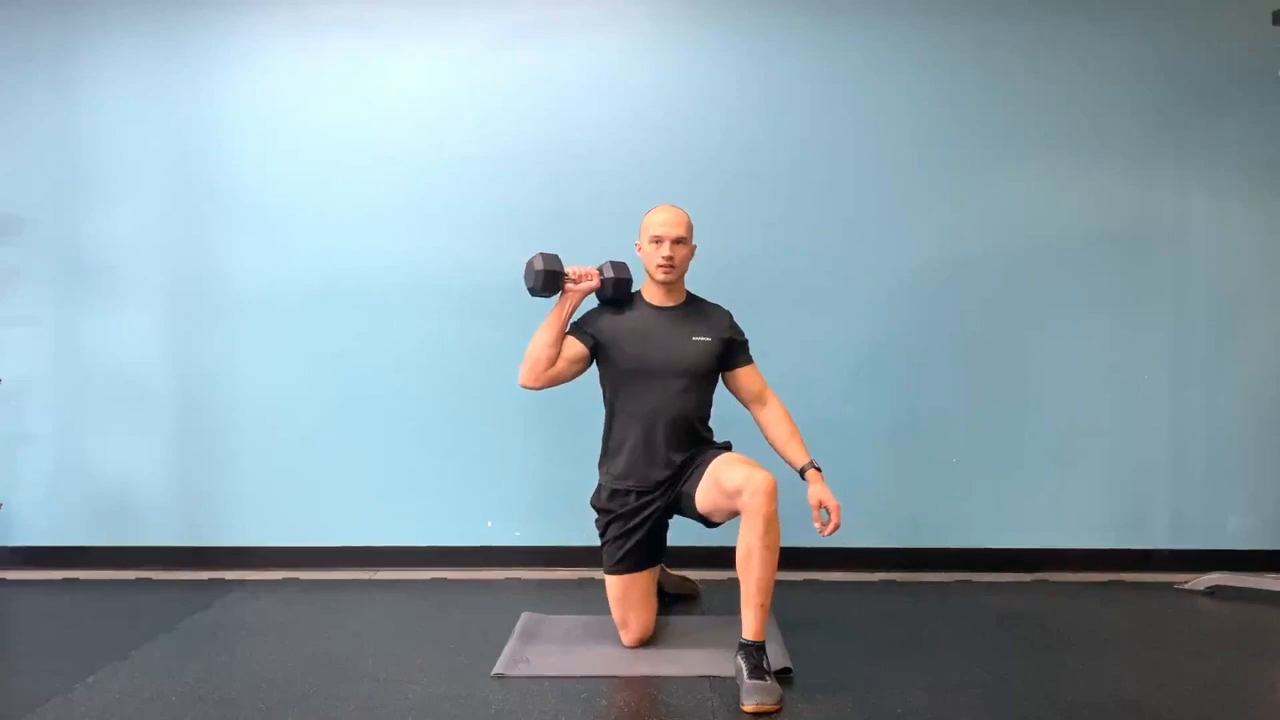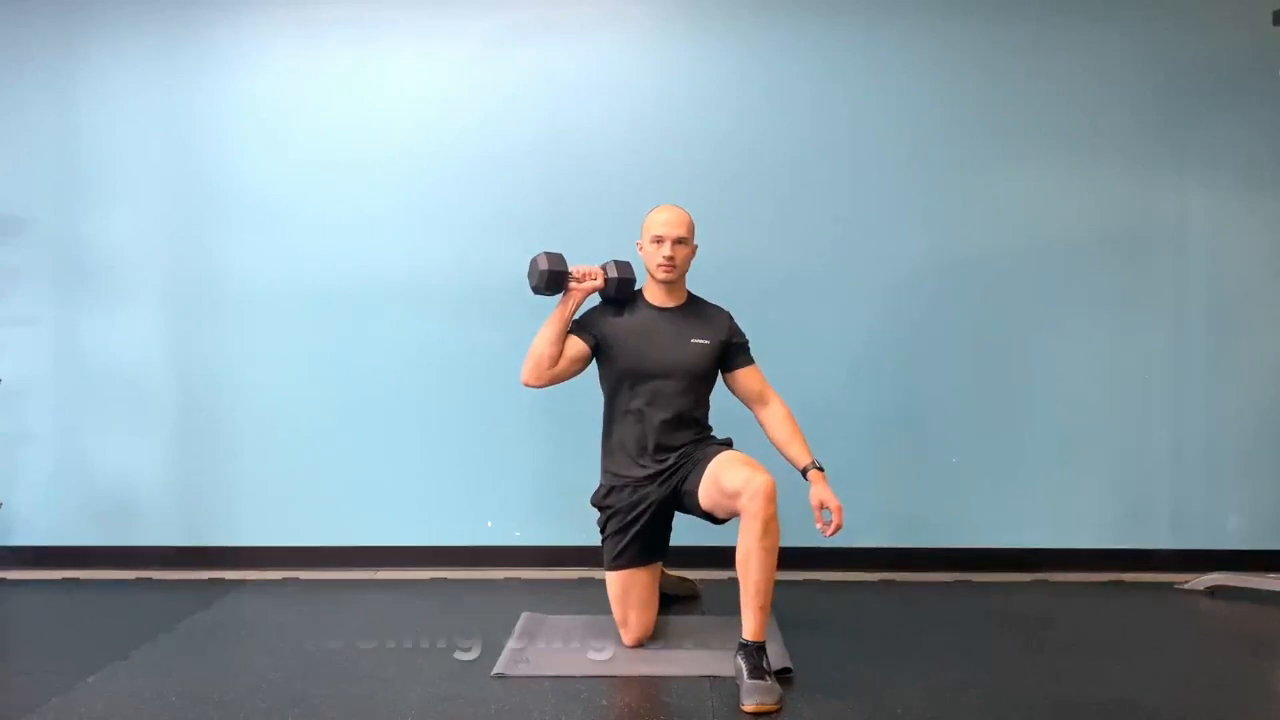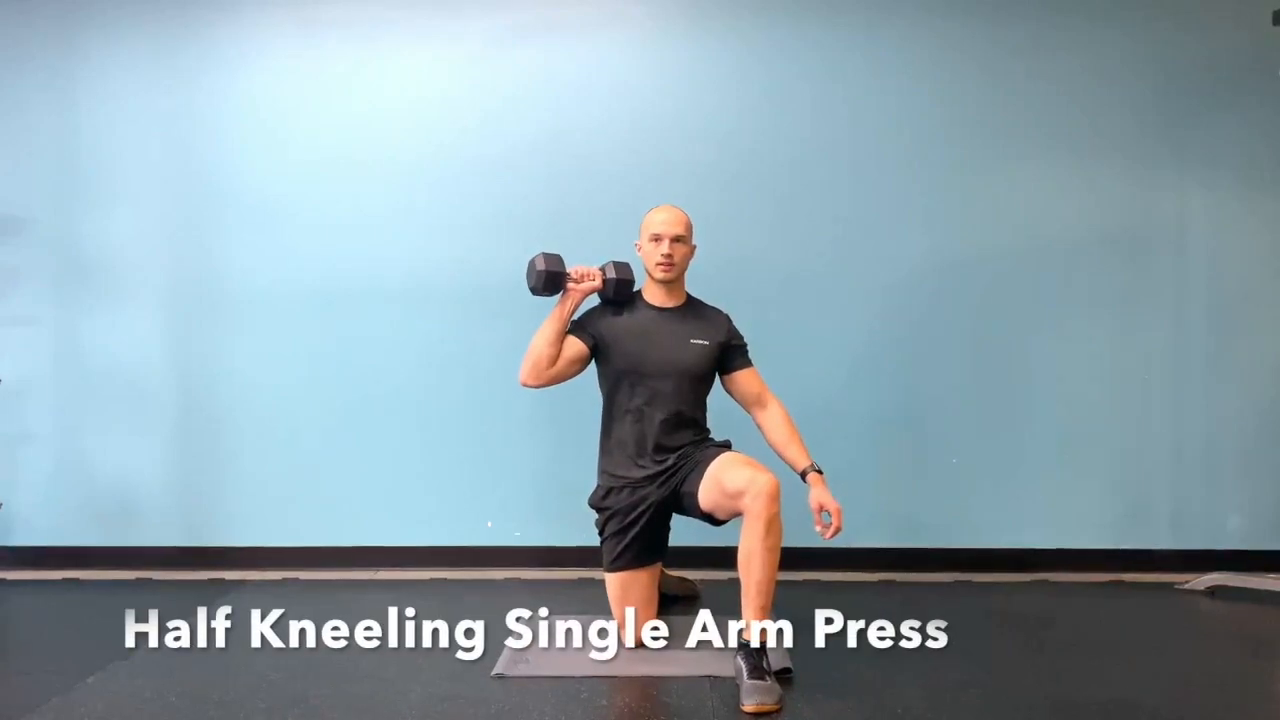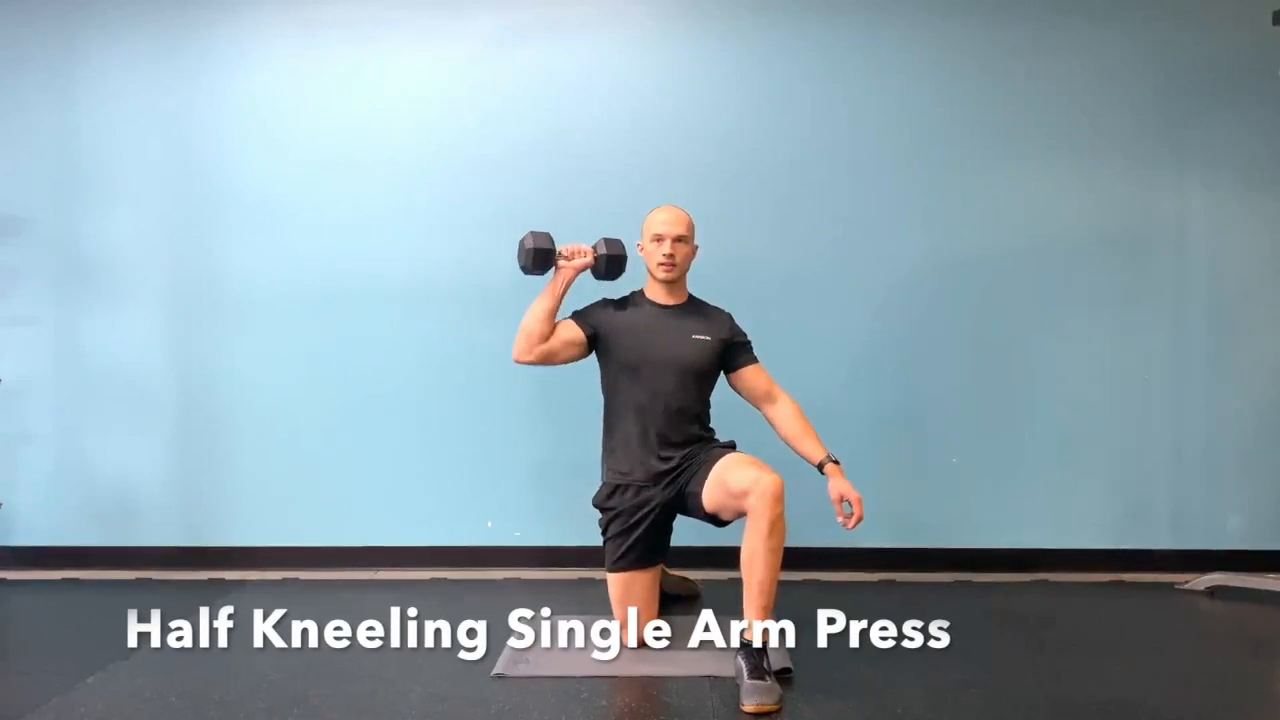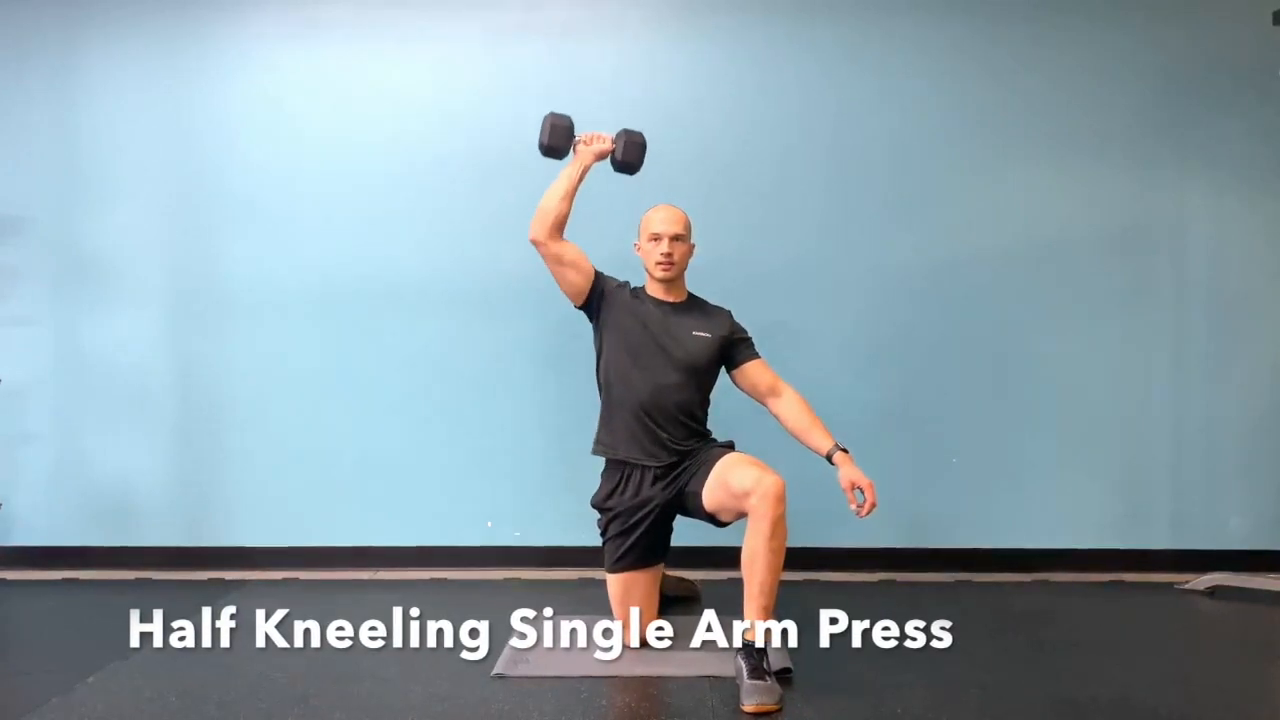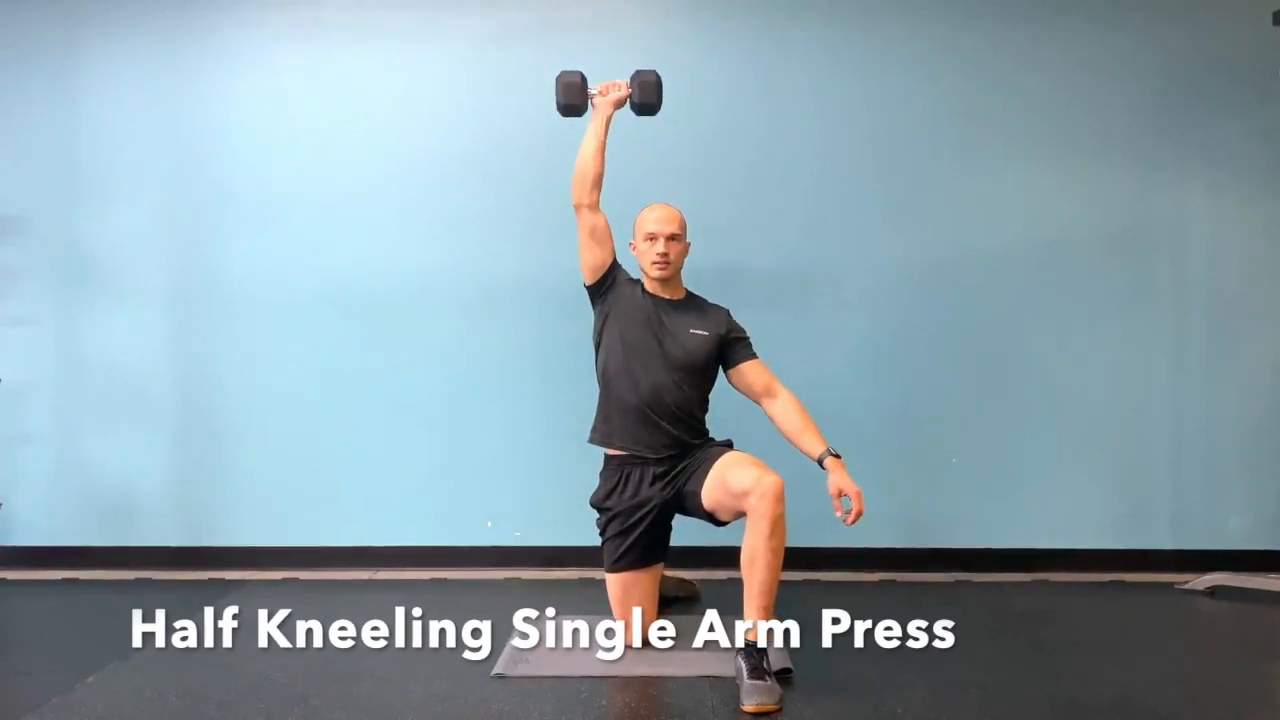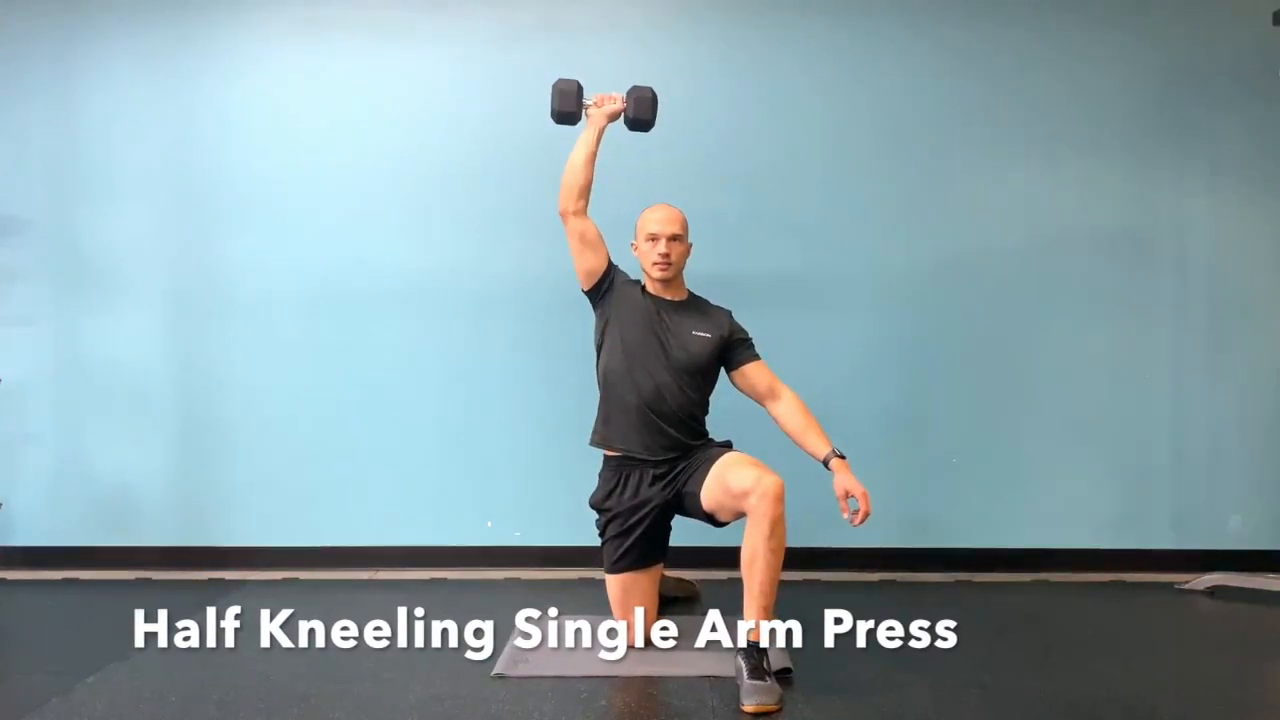
dt=0.4s
person 1, frame 1
left shoulder: (717, 323)
right shoulder: (606, 319)
left elbow: (763, 402)
right elbow: (533, 377)
left wrist: (812, 474)
right wrist: (566, 302)
left hip: (695, 466)
right hip: (628, 485)
left knee: (759, 486)
right knee: (635, 636)
left ankle: (752, 652)
right ankle: (654, 577)
person 1, frame 2
left shoulder: (717, 324)
right shoulder: (607, 318)
left elbow: (765, 402)
right elbow: (535, 375)
left wrist: (814, 473)
right wrist: (569, 301)
left hip: (694, 460)
right hip: (629, 480)
left knee: (759, 488)
right knee: (635, 635)
left ankle: (751, 651)
right ankle: (655, 579)
person 1, frame 3
left shoulder: (716, 326)
right shoulder: (606, 319)
left elbow: (763, 406)
right elbow: (533, 375)
left wrist: (813, 478)
right wrist: (568, 302)
left hip: (693, 461)
right hip: (627, 480)
left knee: (762, 488)
right knee: (635, 635)
left ankle: (752, 651)
right ankle: (656, 578)
person 1, frame 4
left shoulder: (718, 325)
right shoulder: (609, 317)
left elbow: (772, 400)
right elbow: (527, 351)
left wrist: (829, 467)
right wrist: (563, 275)
left hip: (697, 463)
right hip: (630, 483)
left knee: (766, 487)
right knee: (635, 635)
left ankle: (752, 651)
right ankle: (659, 580)
person 1, frame 5
left shoulder: (718, 323)
right shoulder: (610, 303)
left elbow: (776, 394)
right elbow: (544, 236)
left wrist: (838, 455)
right wrist: (582, 162)
left hip: (695, 463)
right hip: (630, 477)
left knee: (768, 489)
right knee: (635, 635)
left ankle: (752, 650)
right ankle: (661, 581)
person 1, frame 6
left shoulder: (716, 322)
right shoulder: (612, 294)
left elbow: (771, 395)
right elbow: (585, 202)
left wrist: (831, 461)
right wrist: (604, 114)
left hip: (694, 462)
right hip: (627, 476)
left knee: (766, 488)
right knee: (634, 634)
left ankle: (752, 650)
right ankle: (663, 581)
person 1, frame 7
left shoulder: (718, 323)
right shoulder: (613, 296)
left elbow: (775, 396)
right elbow: (570, 209)
left wrist: (836, 461)
right wrist: (597, 124)
left hip: (693, 463)
right hip: (627, 477)
left knee: (767, 488)
right knee: (634, 635)
left ankle: (752, 651)
right ankle: (659, 581)
